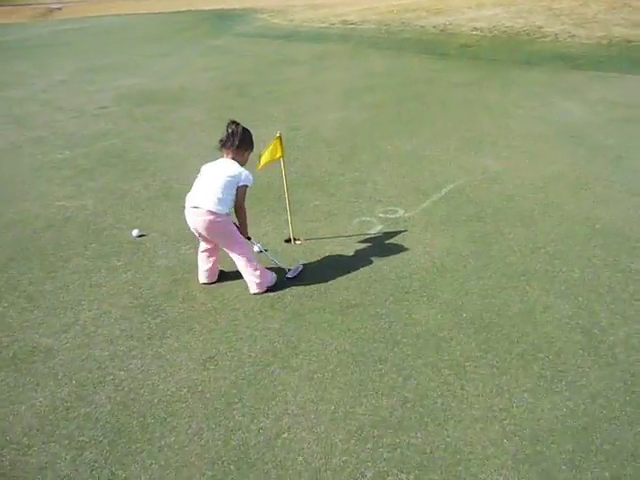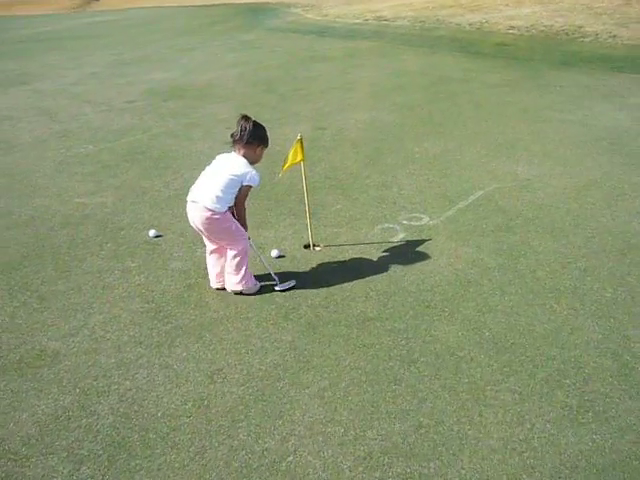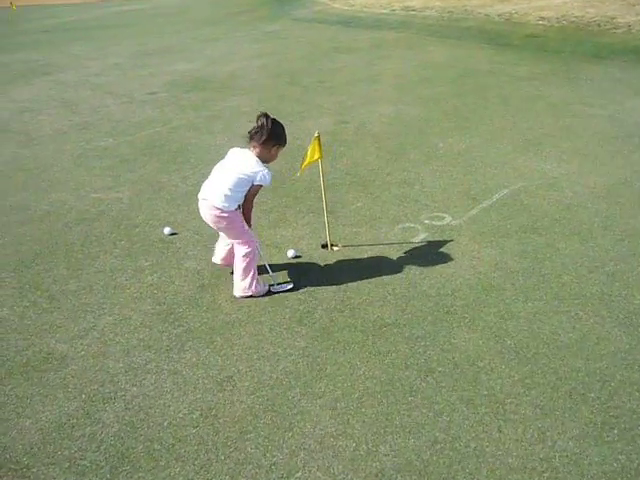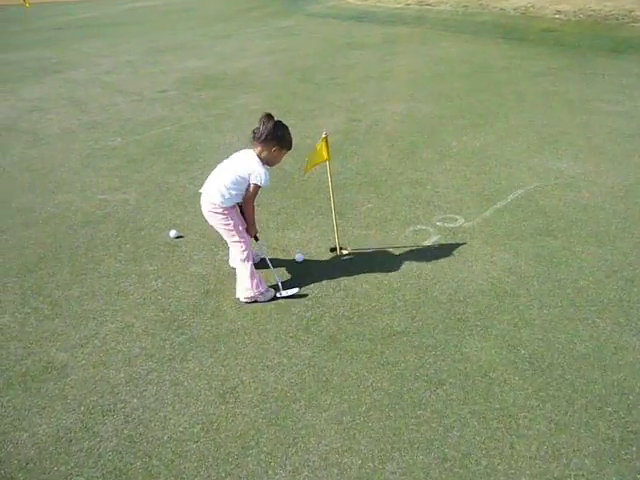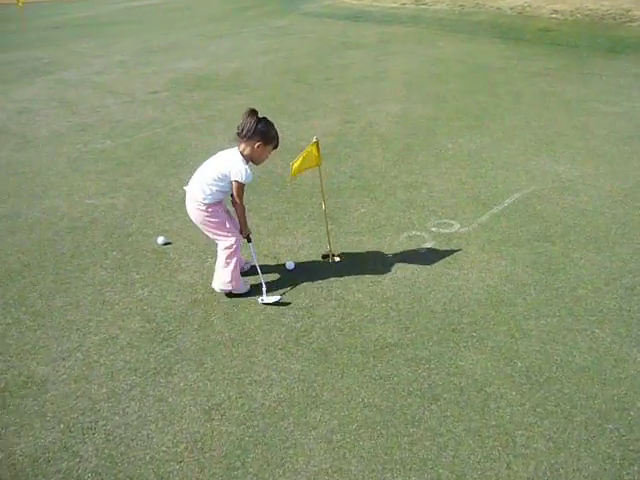
dt=0.2s
person 1, frame 1
left shoulder: (209, 166)
right shoulder: (243, 174)
right elbow: (239, 207)
right wrist: (245, 232)
left hip: (191, 212)
right hip: (211, 216)
left knee: (208, 243)
right knee: (240, 247)
left ankle: (207, 274)
person 1, frame 2
left shoulder: (222, 158)
right shoulder: (250, 174)
right elbow: (239, 204)
left wrist: (236, 224)
right wrist: (244, 229)
left hip: (192, 206)
right hip: (211, 212)
left knee: (215, 243)
right knee: (239, 243)
left ankle: (218, 279)
right ankle: (240, 282)
person 1, frame 3
left shoulder: (235, 152)
right shoulder: (262, 173)
right elbow: (248, 202)
right wrist: (248, 225)
left hip: (205, 201)
right hip: (220, 210)
left knee: (232, 233)
right knee: (247, 244)
left ankle: (224, 257)
right ankle: (248, 287)
person 1, frame 4
left shoulder: (245, 154)
right shoulder: (260, 172)
right elbow: (249, 203)
left wrist: (248, 224)
right wrist: (252, 226)
left hip: (211, 198)
right hip: (218, 207)
left knee: (240, 230)
right knee: (242, 242)
left ankle: (239, 260)
right ankle: (251, 290)
person 1, frame 5
left shoulder: (232, 153)
right shoulder: (241, 169)
right elbow: (238, 201)
left wrist: (239, 225)
right wrist: (244, 226)
left hip: (198, 196)
right hip: (203, 204)
left knee: (231, 229)
right knee: (231, 238)
left ankle: (234, 265)
right ankle: (226, 281)
